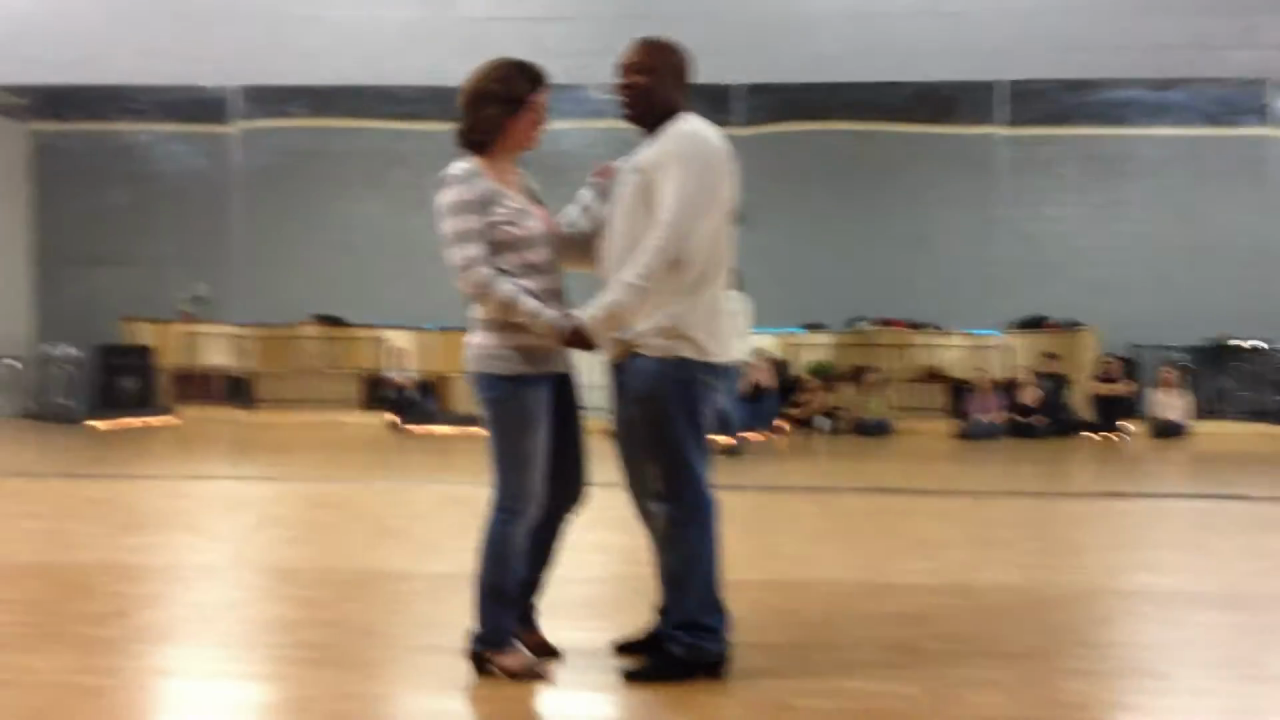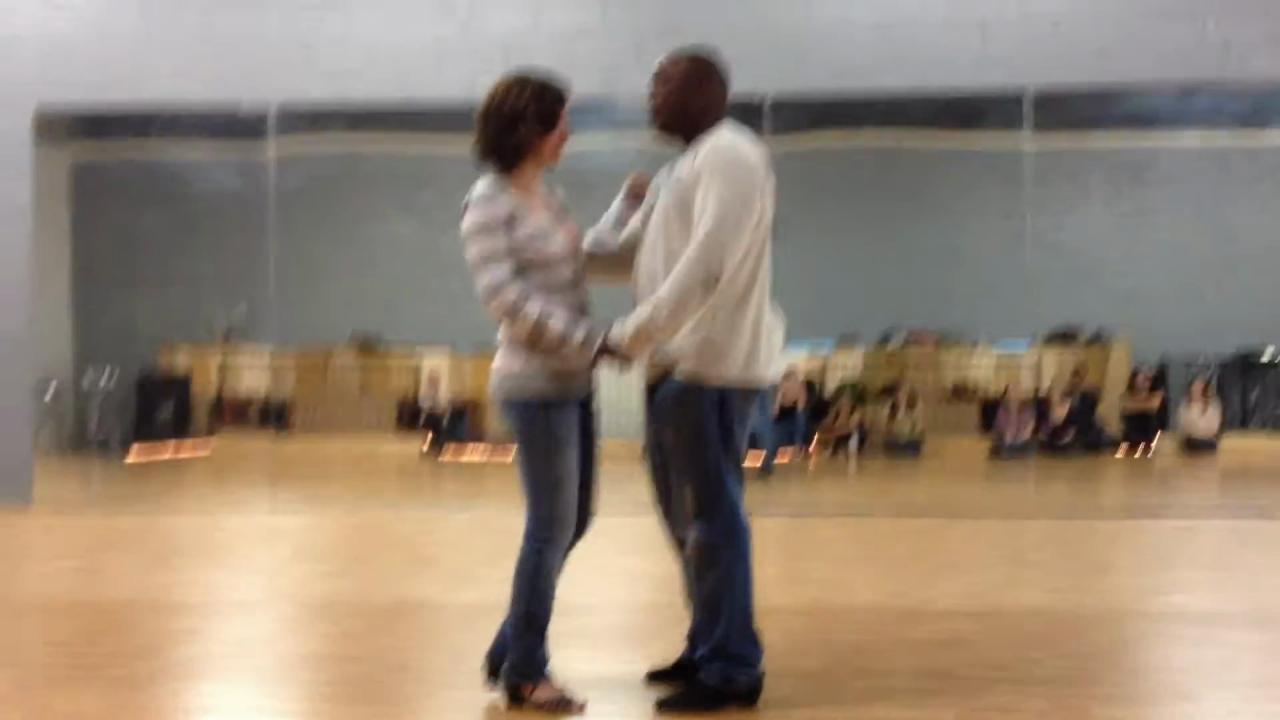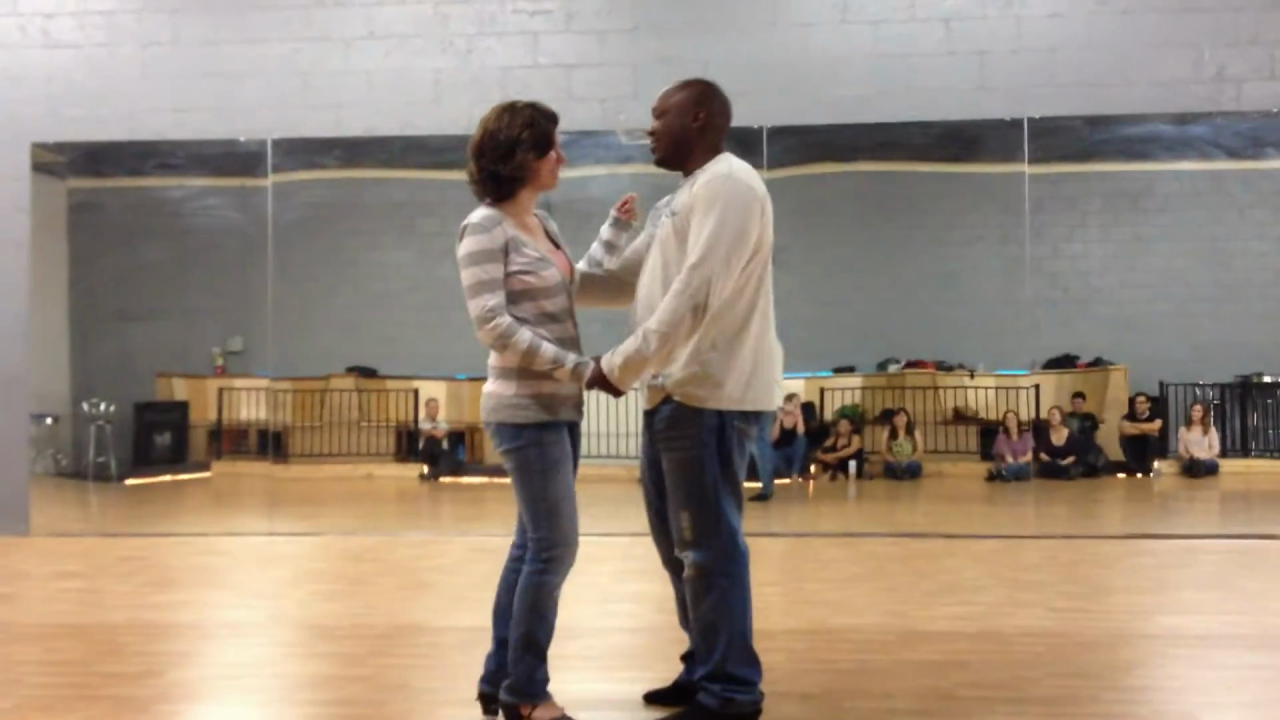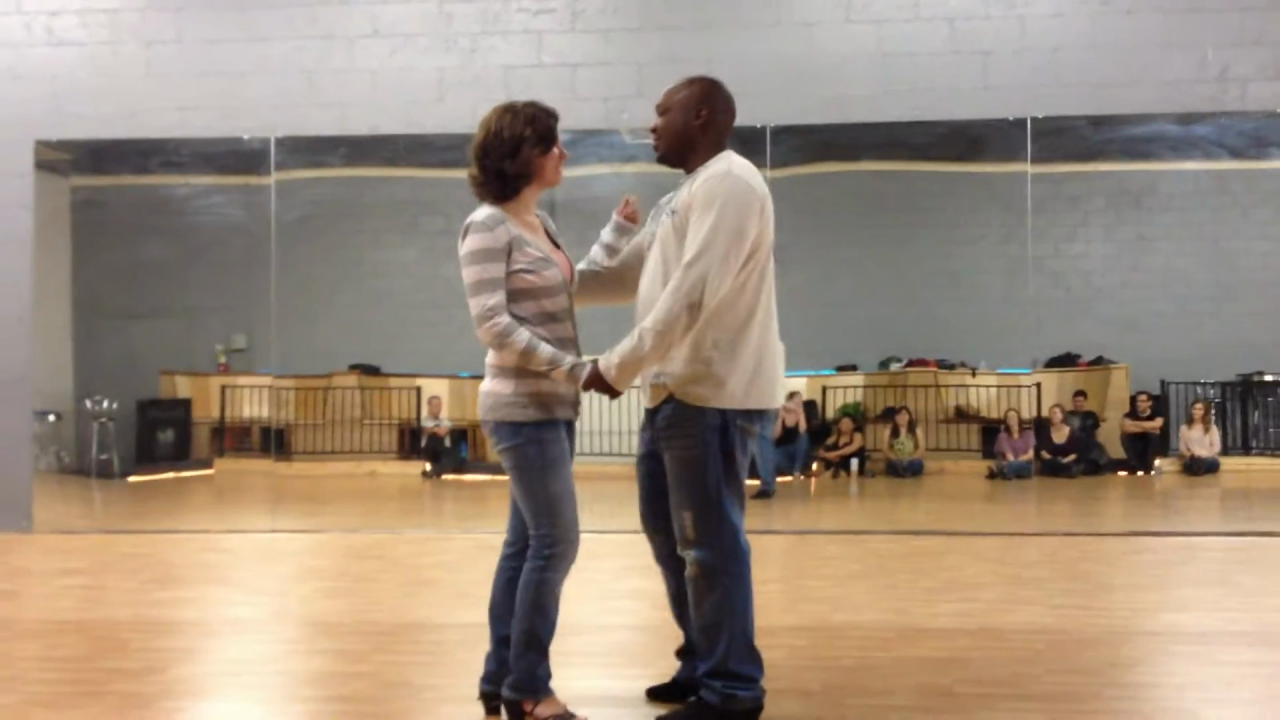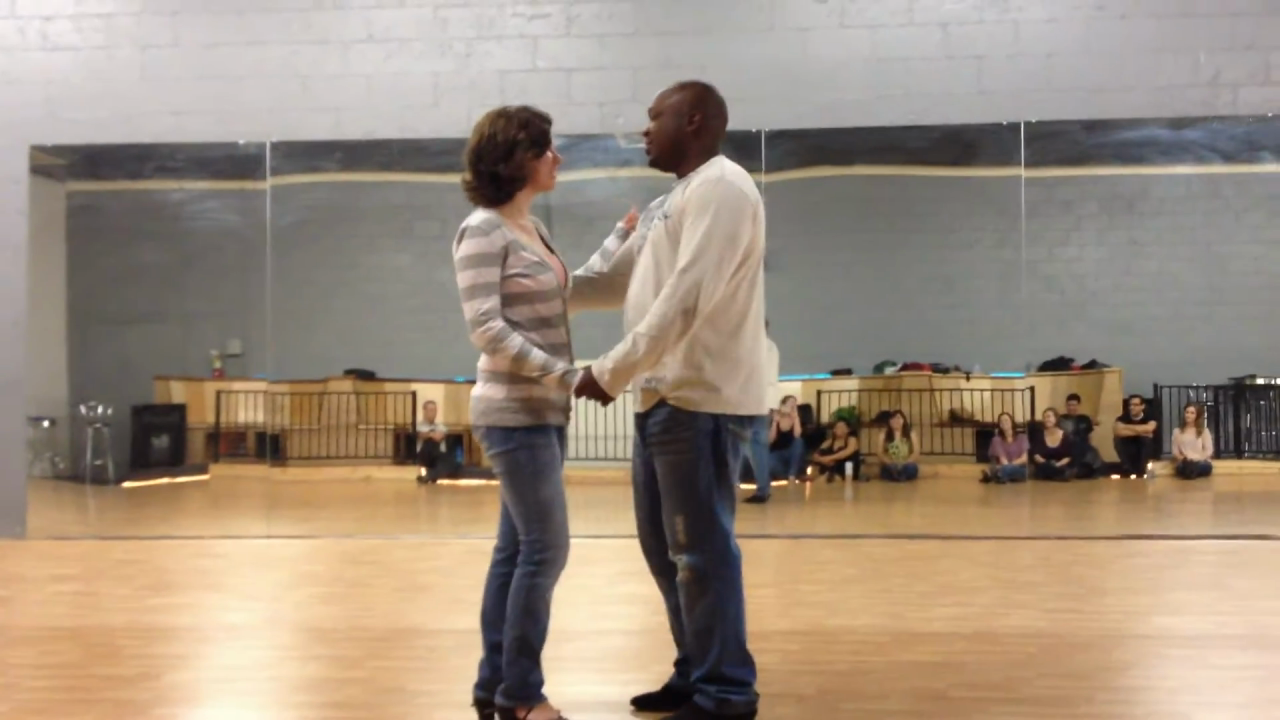
dt=0.2s
person 1, frame 1
left shoulder: (692, 143)
right shoulder: (647, 154)
left elbow: (670, 250)
right elbow: (616, 246)
left wrist: (596, 318)
left hip: (672, 349)
right hip: (639, 348)
left knee: (677, 496)
right knee: (658, 496)
left ankle: (698, 639)
right ankle: (679, 622)
person 1, frame 2
left shoulder: (728, 154)
right shoulder: (684, 167)
left elbow: (706, 265)
right elbow: (630, 251)
left wrist: (630, 334)
left hip: (709, 370)
right hip: (676, 368)
left knee: (710, 521)
right knee: (688, 519)
right ankle: (709, 648)
person 1, frame 3
left shoulder: (727, 185)
right shoulder: (690, 194)
left elbow: (696, 295)
right elbow: (639, 278)
left wrist: (619, 366)
left hip: (711, 396)
right hip: (677, 393)
left knee: (707, 546)
right knee: (678, 540)
right ankle: (705, 667)
person 1, frame 4
left shoulder: (728, 183)
right shoulder: (694, 191)
left elbow: (693, 294)
right elbow: (645, 278)
left wrist: (616, 366)
left hip: (714, 394)
right hip: (679, 391)
left knee: (710, 543)
right knee: (667, 528)
right ankle: (703, 662)
person 1, frame 5
left shoulder: (721, 188)
right shoulder: (679, 199)
left elbow: (687, 300)
right elbow: (621, 278)
left wrist: (609, 372)
left hip: (702, 400)
right hip: (666, 397)
left knee: (701, 550)
right knee: (666, 544)
person 2, frame 1
left shoulder: (519, 180)
right shoulder: (465, 180)
right elbow: (474, 275)
left wrist: (594, 198)
right wrist: (559, 324)
left hip: (547, 362)
right hip: (507, 361)
left knee: (565, 491)
right knee: (522, 502)
left ankle: (516, 613)
right ankle: (495, 638)
person 2, frame 2
left shoulder: (547, 196)
right shoulder: (490, 198)
left elbow: (579, 265)
right elbow: (501, 296)
right wrist: (588, 341)
left hip: (569, 381)
right hip: (534, 383)
left knee: (572, 520)
right knee: (551, 525)
left ankle: (512, 648)
person 2, frame 3
left shoulder: (541, 223)
right shoulder: (485, 228)
left elbow: (576, 291)
right elbow: (492, 325)
left wrist: (617, 228)
right wrist: (580, 368)
left hip: (556, 408)
right hip: (525, 410)
left knee: (534, 546)
right knee: (554, 546)
person 2, frame 4
left shoulder: (539, 222)
right shoulder: (487, 226)
left elbow: (573, 289)
right elbow: (493, 325)
left wrist: (621, 230)
right wrist: (577, 369)
left hip: (549, 407)
right hip: (523, 408)
left knee: (528, 544)
right knee: (555, 543)
person 2, frame 5
left shoulder: (527, 228)
right shoulder: (483, 231)
left elbow: (570, 299)
right elbow: (487, 331)
left wrist: (621, 241)
right wrist: (565, 374)
left hip: (539, 413)
right hip: (514, 414)
left knee: (518, 550)
right knee: (547, 550)
